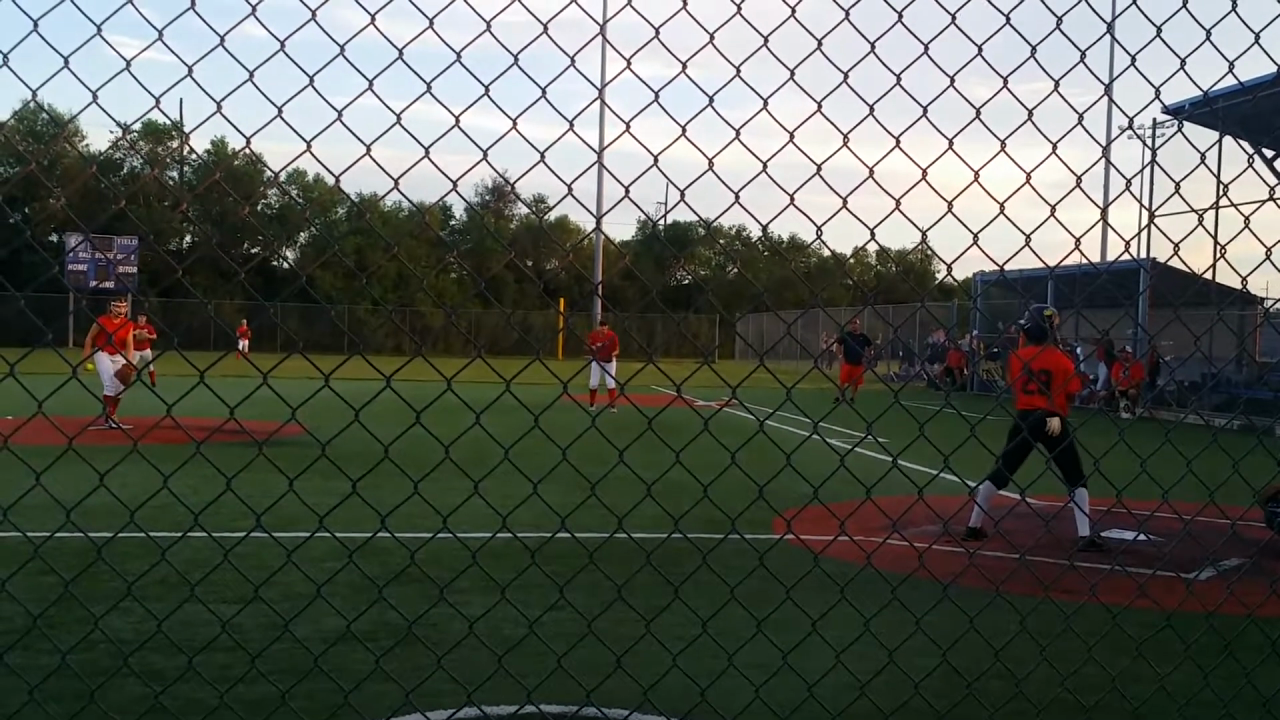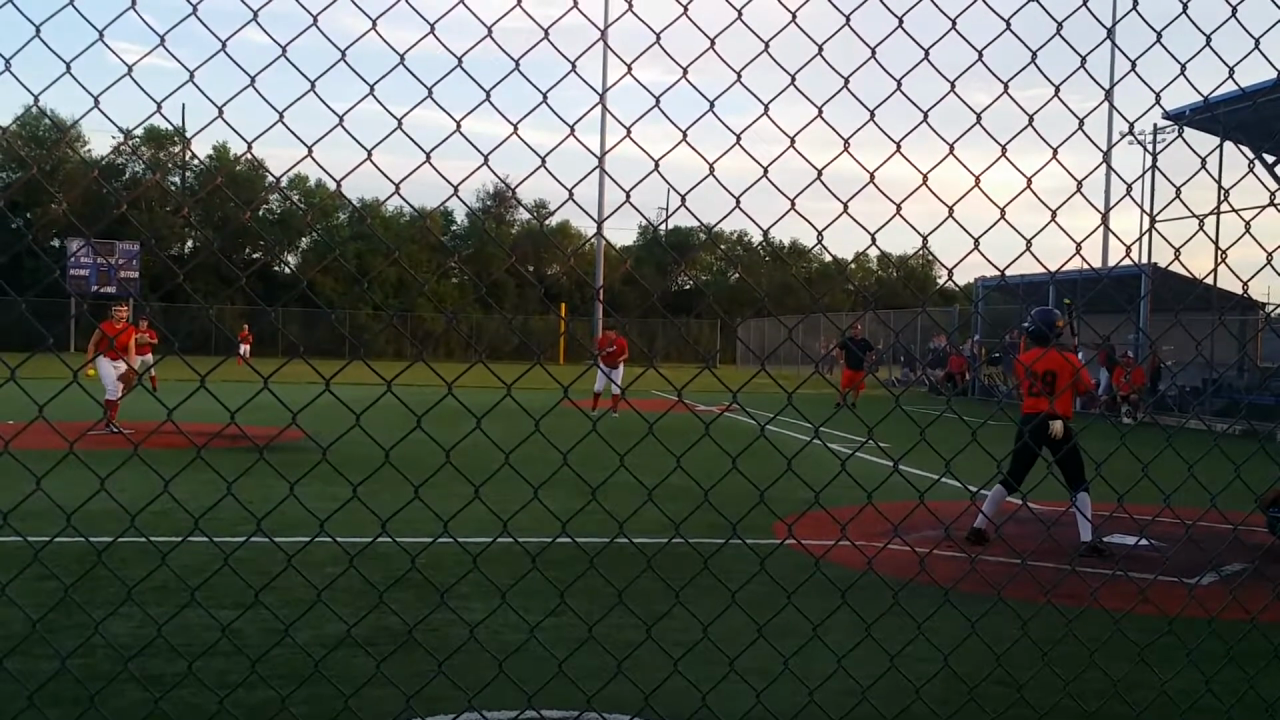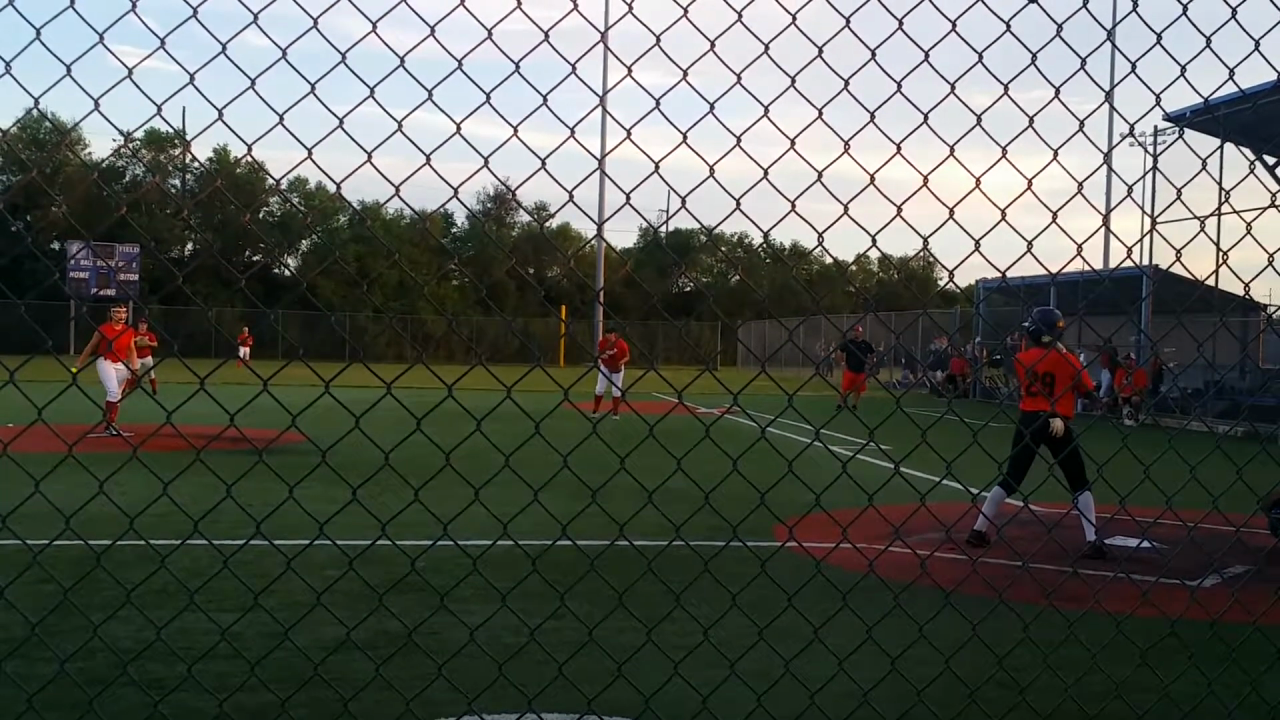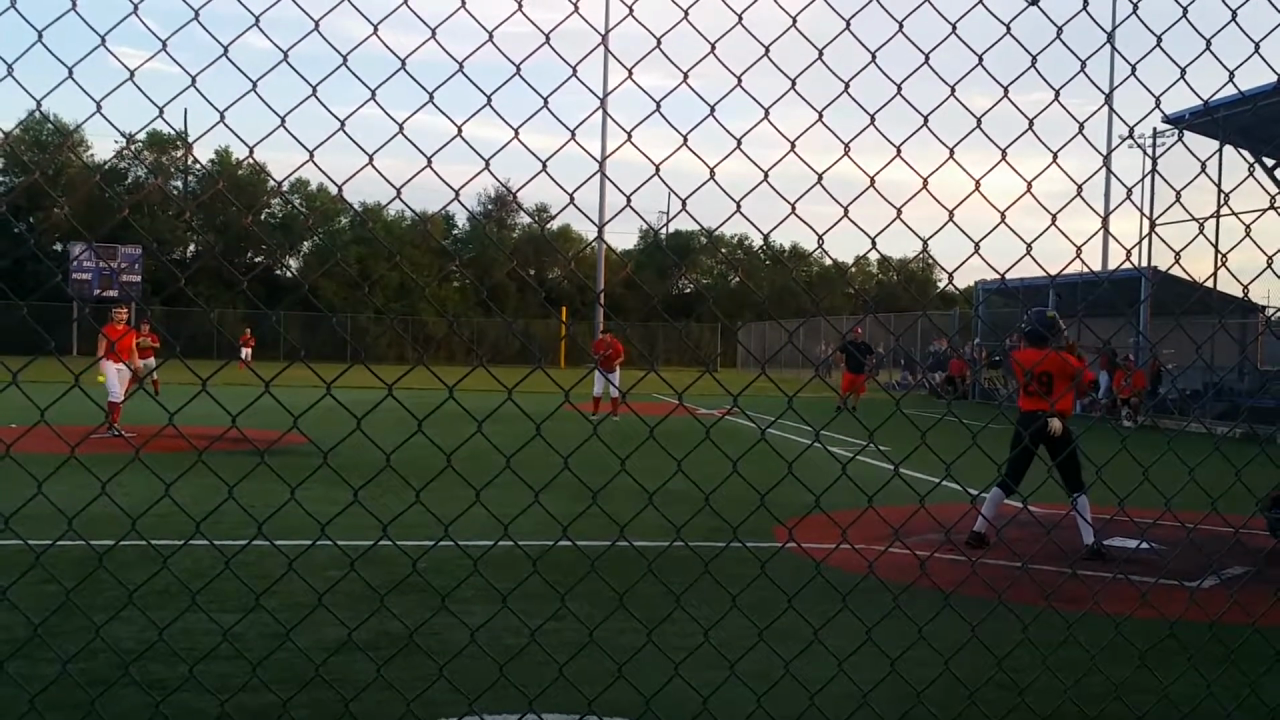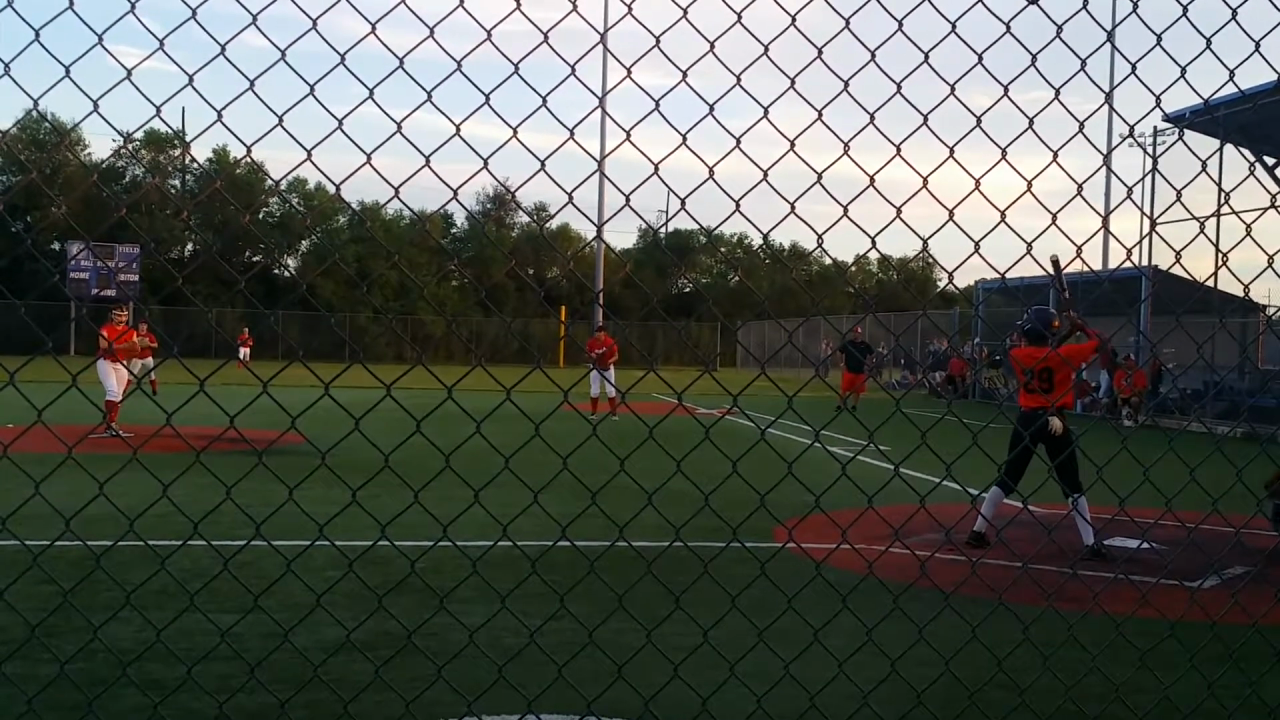
dt=0.3s
person 1, frame 1
left shoulder: (1016, 358)
right shoulder: (1062, 359)
right elbow: (1070, 395)
left hip: (1024, 420)
right hip: (1053, 422)
left knee: (999, 474)
right knee: (1076, 479)
left ankle: (973, 526)
right ankle: (1086, 536)
person 1, frame 2
left shoulder: (1022, 360)
right shoulder: (1069, 360)
right elbow: (1088, 392)
left hip: (1029, 423)
right hip: (1058, 425)
left knee: (1010, 479)
right knee: (1078, 484)
left ankle: (977, 528)
right ankle: (1088, 541)
person 1, frame 3
left shoulder: (1021, 359)
right shoulder: (1067, 360)
right elbow: (1088, 392)
left hip: (1028, 423)
right hip: (1057, 425)
left knee: (1010, 480)
right knee: (1080, 484)
left ankle: (978, 531)
right ankle: (1092, 542)
person 1, frame 4
left shoulder: (1018, 358)
right shoulder: (1063, 360)
right wrist: (1075, 356)
left hip: (1027, 422)
right hip: (1055, 424)
left knee: (1009, 480)
right knee: (1075, 485)
left ankle: (977, 532)
right ankle: (1090, 544)
person 1, frame 5
left shoulder: (1017, 355)
right shoulder: (1063, 355)
right elbow: (1097, 342)
right wrist: (1079, 325)
left hip: (1026, 420)
right hip: (1054, 422)
left knee: (1007, 479)
right knee: (1072, 485)
left ankle: (977, 532)
right ankle: (1091, 545)
